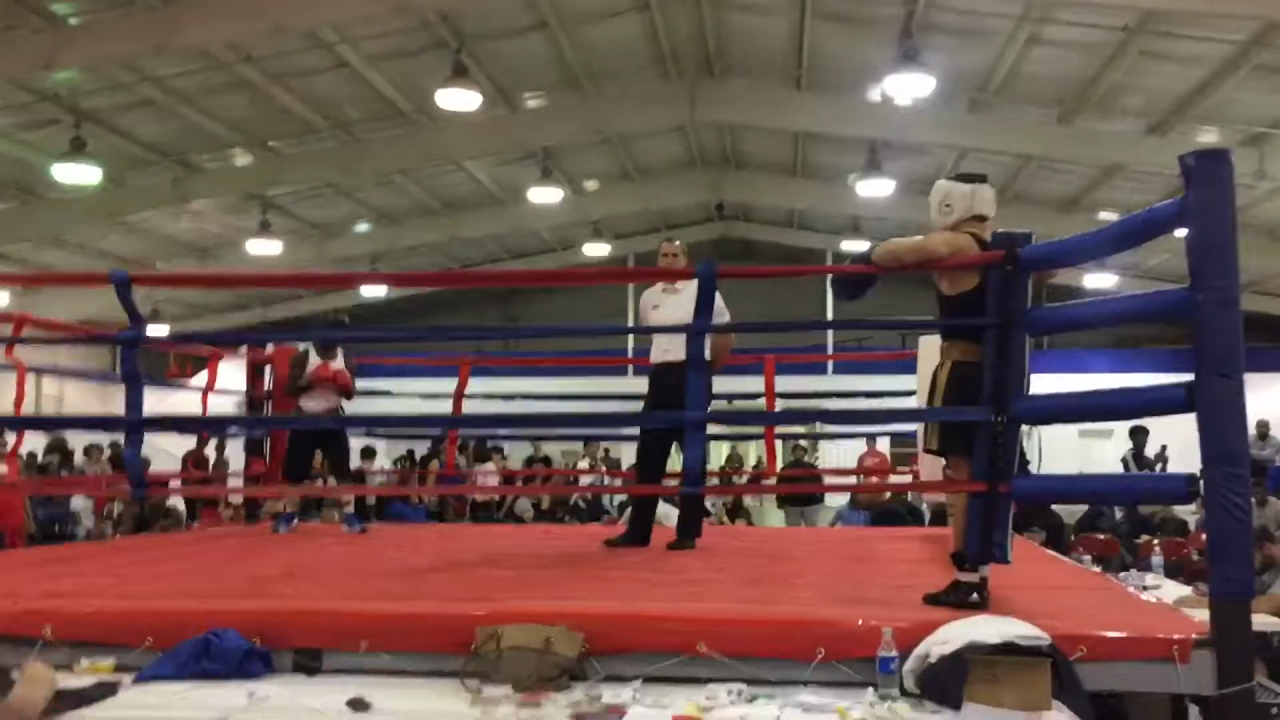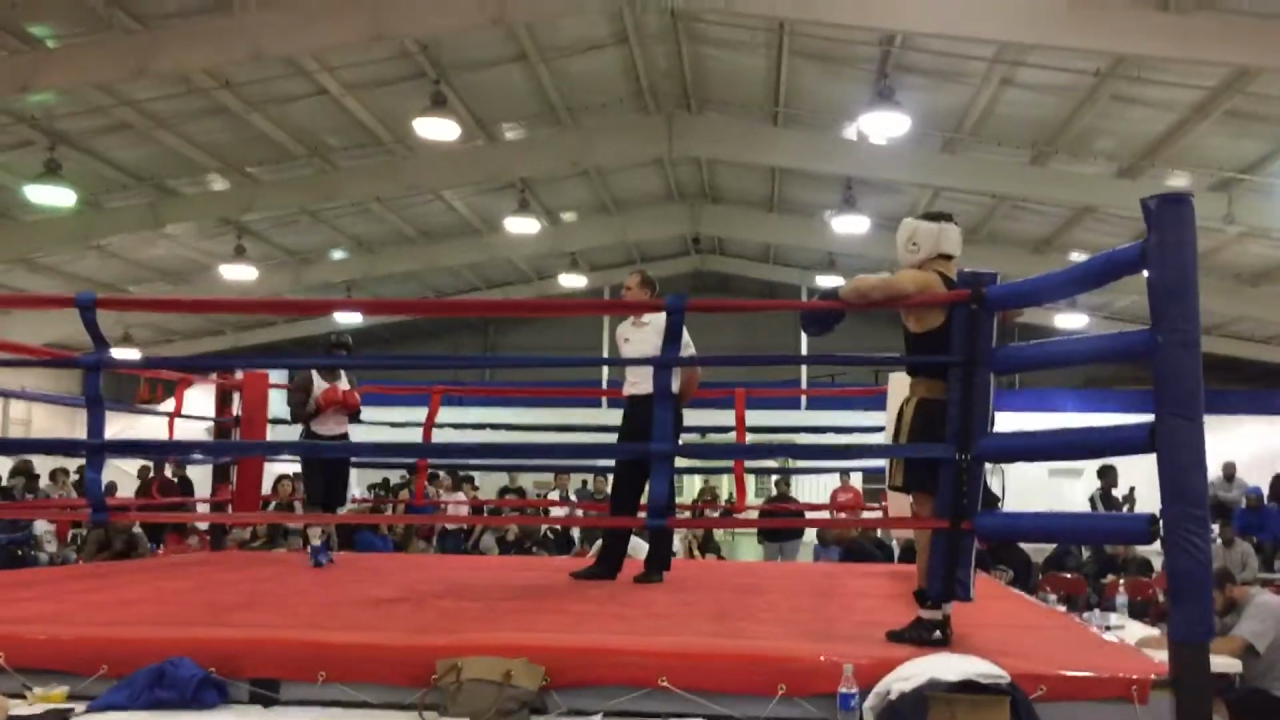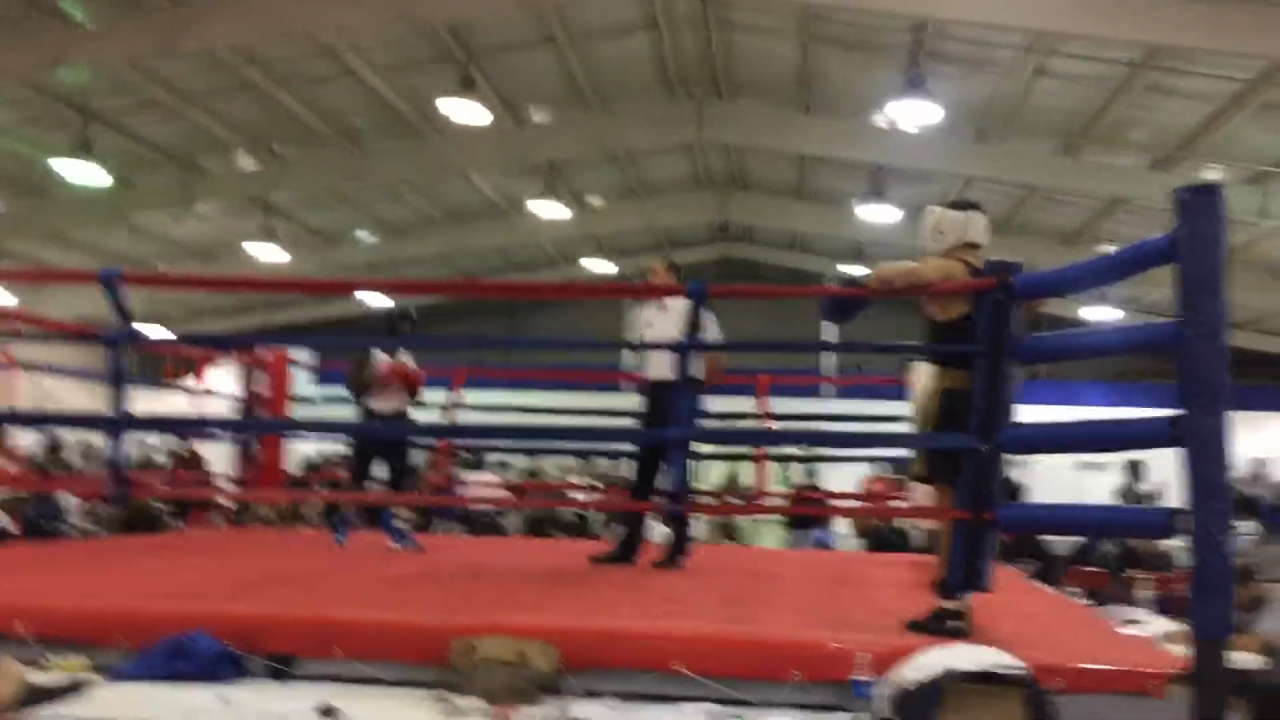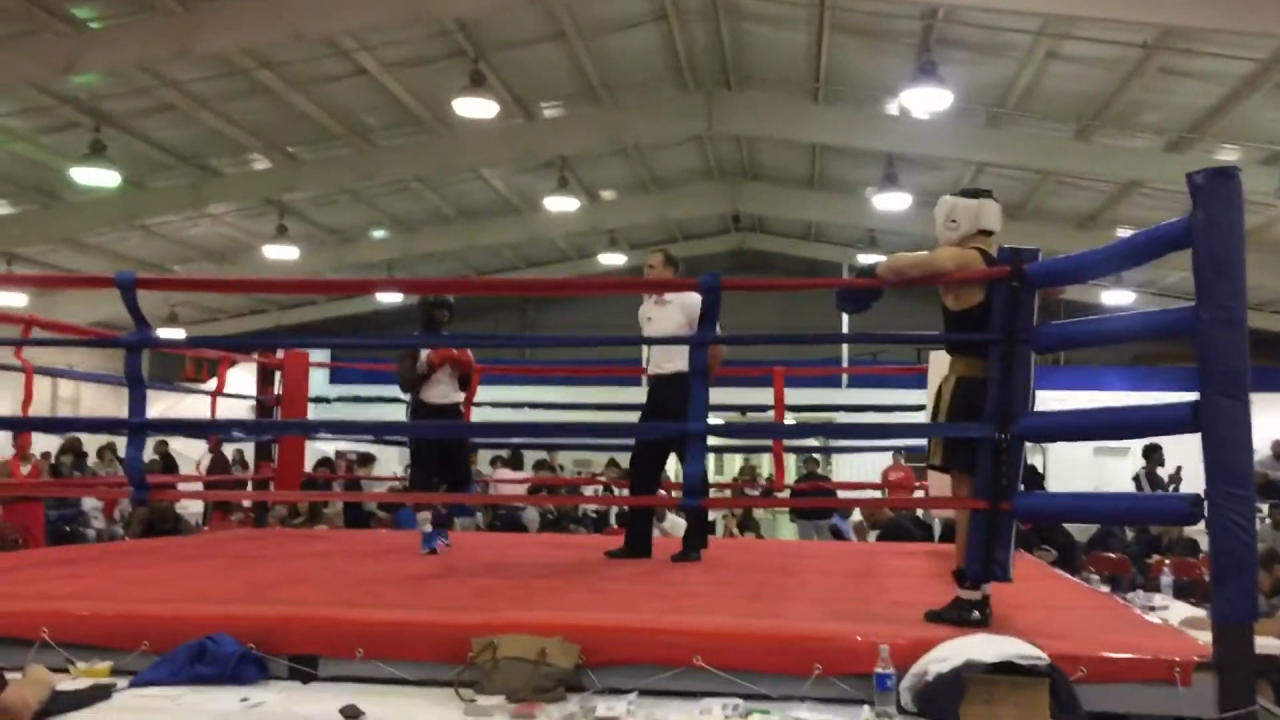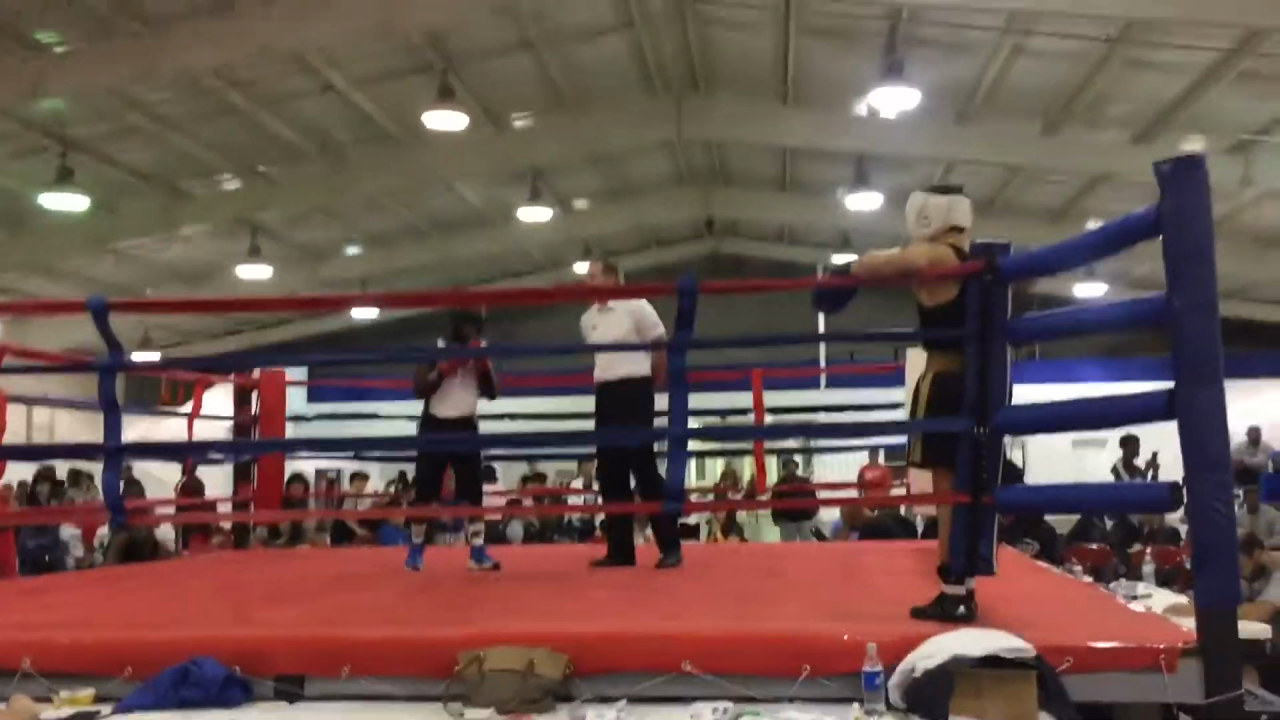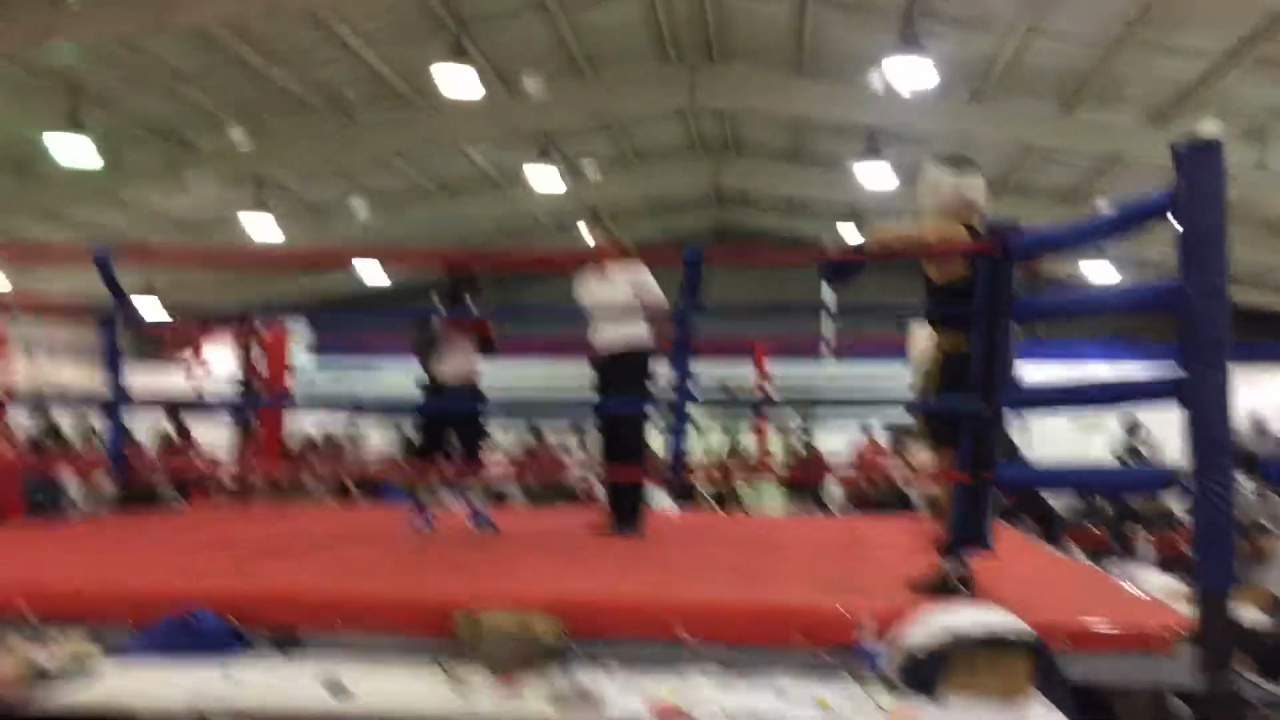
dt=0.7s
person 1, frame 1
left shoulder: (952, 245)
left elbow: (886, 253)
left wrist: (864, 264)
left hip: (961, 370)
left knee: (960, 471)
right knee: (980, 471)
left ankle: (967, 580)
right ankle: (976, 575)
person 1, frame 2
left shoulder: (921, 284)
left elbow: (863, 289)
left wrist: (832, 298)
left hip: (928, 407)
left knee: (927, 508)
left ankle: (931, 617)
right ankle: (940, 610)
person 1, frame 3
left shoulder: (943, 272)
left elbow: (885, 276)
left hip: (951, 398)
left knee: (951, 498)
left ankle: (951, 606)
right ankle: (958, 599)
person 1, frame 4
left shoulder: (957, 261)
left elbow: (894, 268)
left wrist: (867, 277)
left hip: (966, 387)
left knee: (966, 490)
left ankle: (969, 598)
right ankle: (978, 592)
person 1, frame 5
left shoulder: (930, 258)
left elbow: (866, 266)
left wrist: (842, 275)
left hip: (945, 383)
left knee: (947, 487)
left ankle: (953, 594)
right ankle: (964, 588)
person 1, frame 6
left shoulder: (943, 234)
right shoulder: (990, 237)
left elbow: (885, 239)
left hip: (953, 357)
left knee: (950, 459)
right knee: (970, 458)
left ankle: (953, 566)
right ankle: (958, 562)
person 2, frame 1
left shoulder: (702, 292)
right shoulder: (648, 297)
left elbow: (724, 336)
left wrist: (705, 369)
right wrist: (661, 362)
left hip: (690, 377)
right hip: (659, 377)
right knee: (649, 452)
left ankle: (688, 531)
right ankle: (638, 530)
person 2, frame 2
left shoulder: (667, 323)
right shoulder: (622, 330)
left elbow: (692, 370)
left wrist: (674, 403)
right wrist: (634, 397)
right hip: (633, 409)
left knee: (661, 486)
right knee: (623, 486)
left ankle: (656, 565)
right ankle: (608, 563)
person 2, frame 3
left shoulder: (692, 309)
right shoulder: (643, 314)
left elbow: (714, 354)
left wrist: (696, 387)
right wrist: (648, 380)
left hip: (681, 393)
right hip: (655, 394)
right knee: (645, 467)
left ankle: (676, 549)
right ankle: (628, 546)
person 2, frame 4
left shoulder: (690, 301)
right shoulder: (645, 309)
left elbow: (716, 348)
right wrist: (655, 375)
left hip: (684, 388)
right hip: (657, 389)
right knee: (643, 463)
left ankle: (693, 544)
right ankle: (637, 542)
person 2, frame 5
left shoulder: (635, 306)
right shoulder: (587, 319)
left elbow: (661, 349)
left wrist: (652, 384)
right wrist: (604, 380)
left hip: (633, 389)
right hip: (605, 393)
left knee: (642, 464)
right knee: (609, 470)
left ankle: (670, 546)
right ankle: (620, 549)
person 2, frame 6
left shoulder: (634, 273)
right shoulder: (582, 284)
left elbow: (660, 312)
left wrist: (647, 348)
right wrist: (596, 348)
left hip: (631, 356)
right hip: (603, 359)
left knee: (628, 429)
right knee: (610, 431)
left ankle: (630, 514)
right ankle: (620, 511)
person 3, frame 1
left shoulder: (345, 358)
right shoulder: (303, 356)
left elbow: (350, 393)
right elbow: (290, 390)
left wrist: (345, 383)
right wrist: (310, 381)
left hip: (331, 417)
right hip: (306, 417)
left knee: (342, 470)
right knee: (295, 472)
left ankle: (350, 518)
right ankle: (288, 515)
person 3, frame 2
left shoulder: (348, 380)
right shoulder: (306, 379)
left elbow: (354, 416)
right elbow: (295, 416)
left wrist: (353, 407)
right wrist: (318, 406)
left hip: (340, 442)
right hip: (314, 441)
left knee: (333, 500)
right knee: (314, 497)
left ankle: (323, 545)
right ankle: (316, 549)
person 3, frame 3
left shoulder: (408, 357)
right shoulder: (370, 354)
left elbow: (412, 395)
right elbow: (356, 390)
left wrist: (414, 382)
right wrist: (384, 379)
left hip: (397, 420)
right hip: (374, 419)
left knee: (402, 477)
right knee: (358, 474)
left ankle: (399, 533)
right ankle: (340, 522)
person 3, frame 4
left shoulder: (455, 344)
left elbow: (464, 386)
right elbow: (405, 384)
left wrist: (466, 367)
right wrist: (431, 363)
left hip: (452, 413)
right hip: (425, 413)
left knee: (460, 475)
right knee: (423, 476)
left ankle: (440, 519)
right ankle: (428, 535)
person 3, frame 5
left shoulder: (478, 354)
left elbow: (491, 393)
right elbow: (419, 390)
left wrist: (483, 365)
right wrist: (444, 369)
left hip: (465, 427)
right hip: (435, 426)
left knee: (473, 490)
right knee: (425, 490)
left ankle: (477, 551)
right ankle: (416, 547)
person 3, frame 6
left shoulder: (473, 311)
right shoulder: (431, 312)
left elbow: (488, 348)
right elbow: (422, 352)
left wrist: (482, 328)
right wrist: (446, 330)
left hip: (466, 389)
right hip: (438, 388)
left knee: (472, 449)
right knee: (429, 450)
left ankle: (476, 512)
right ankle: (423, 511)
